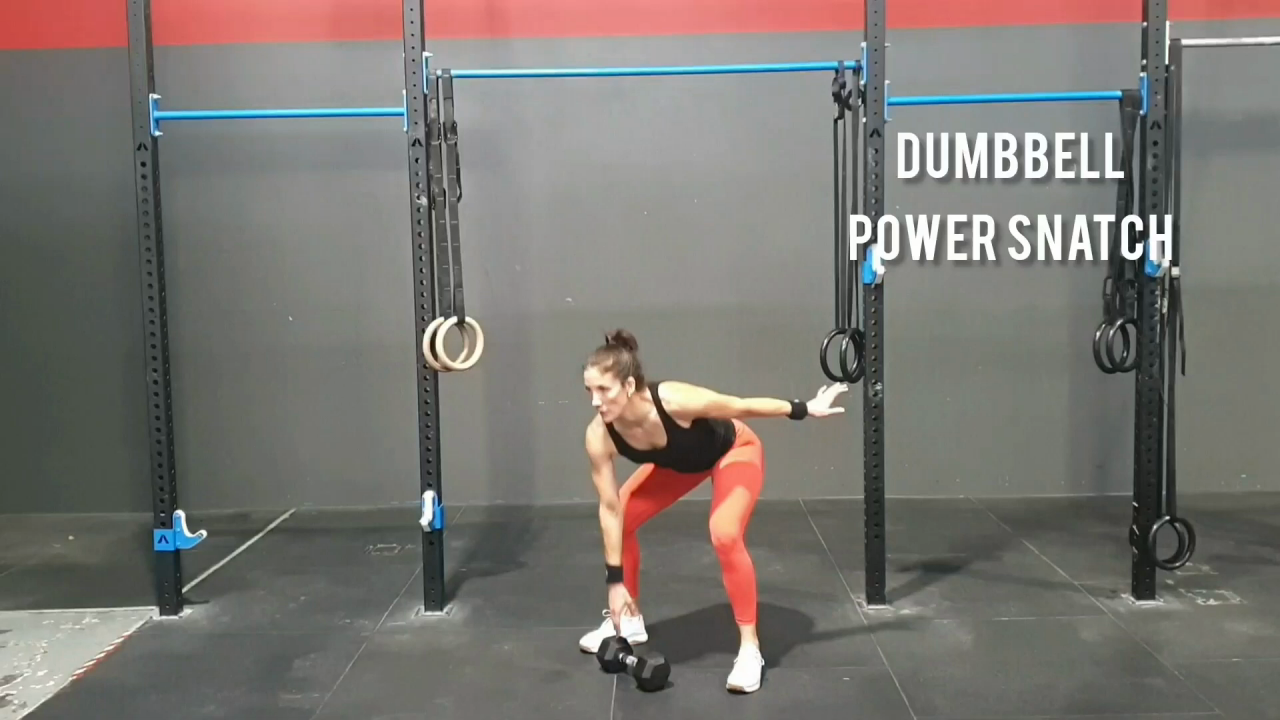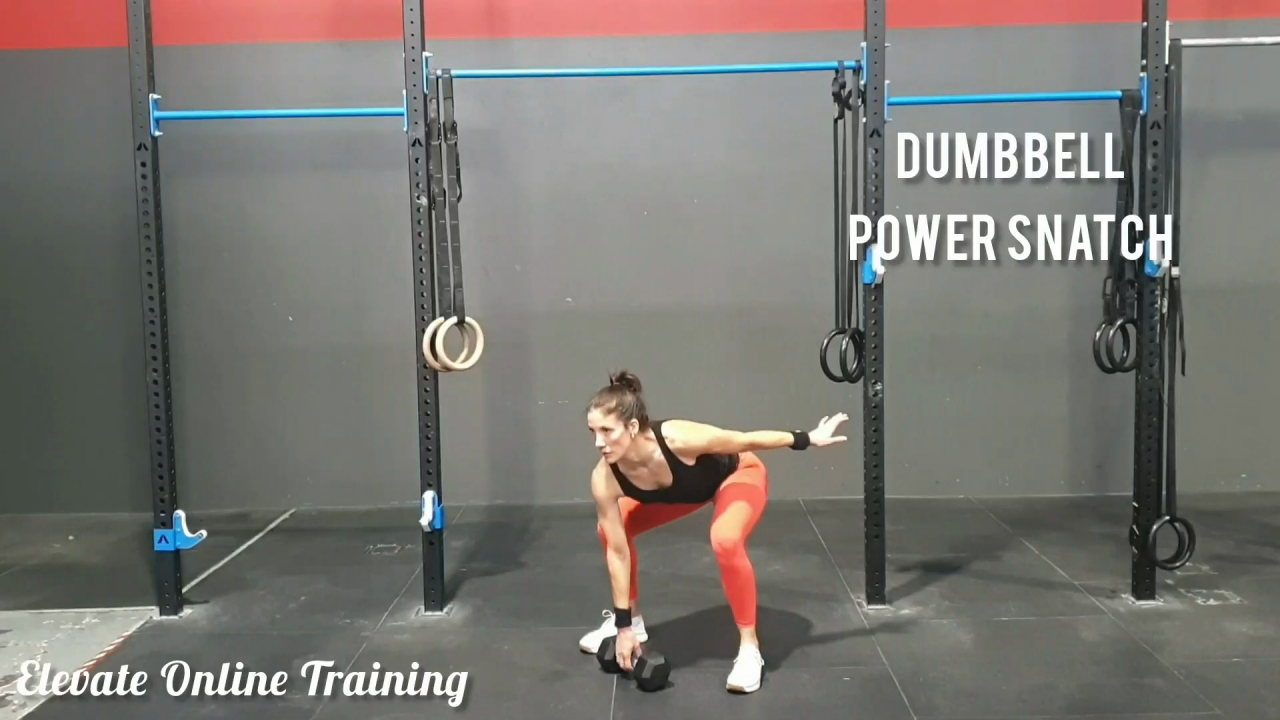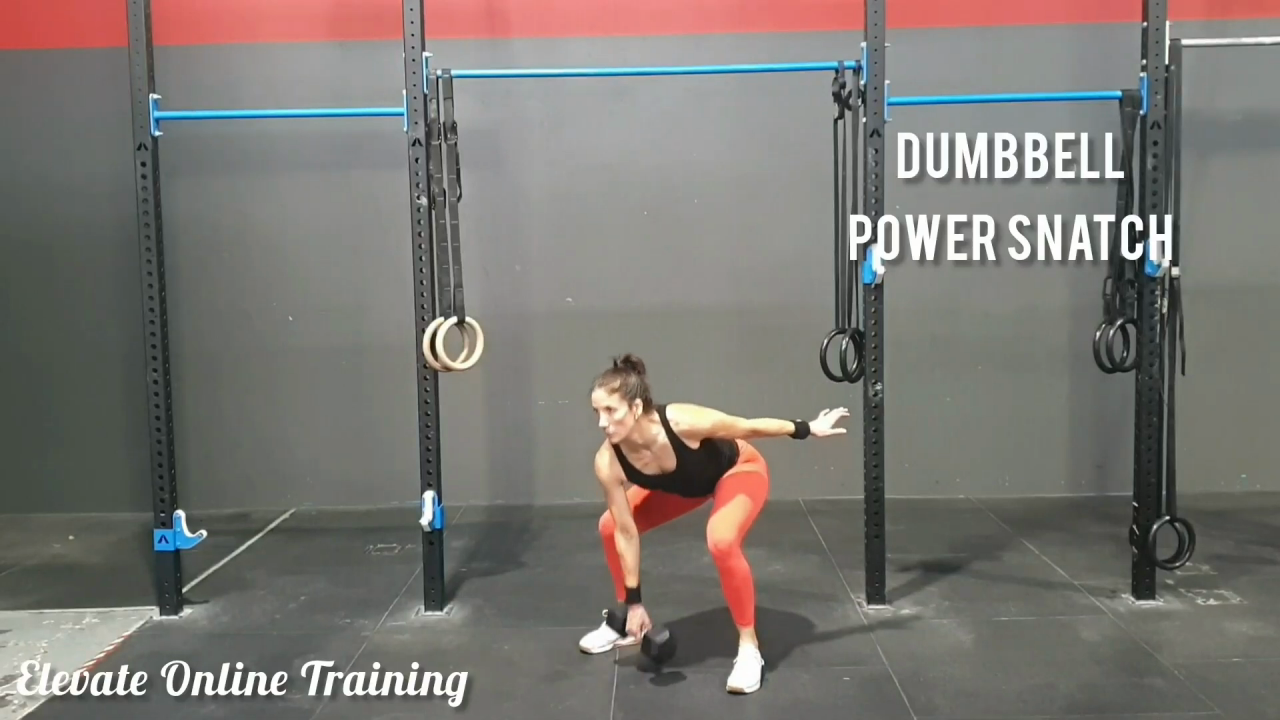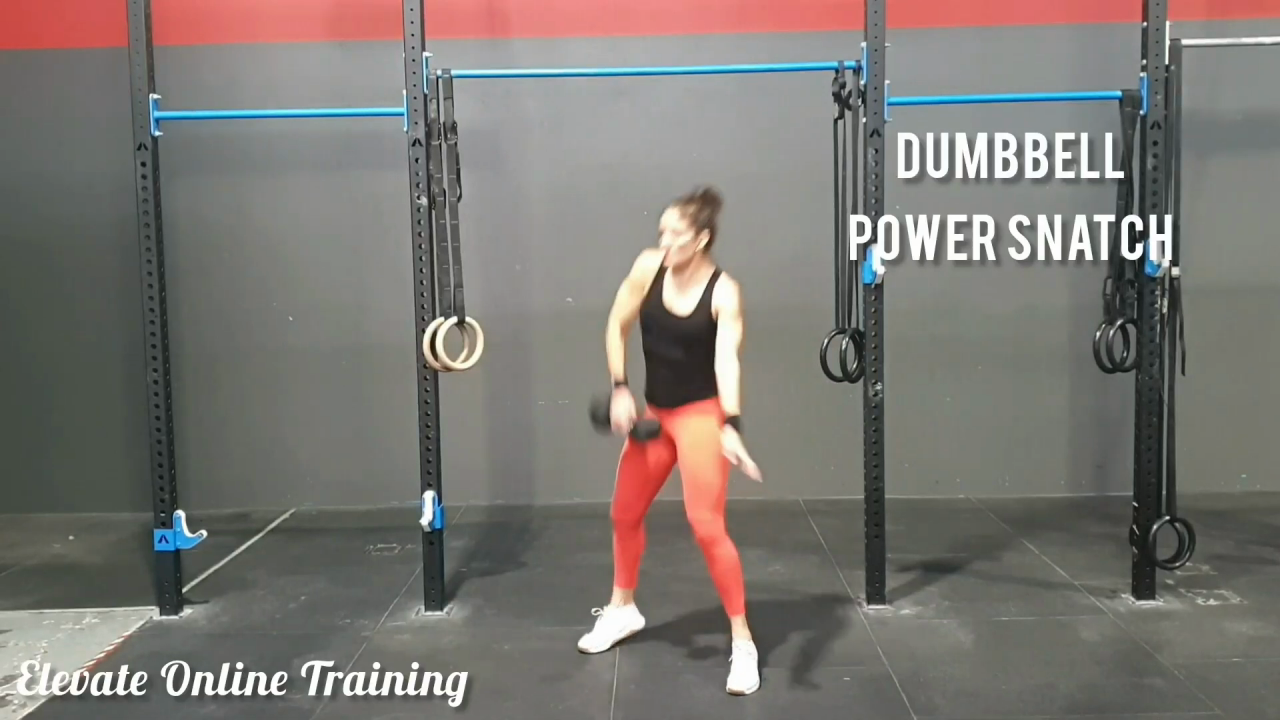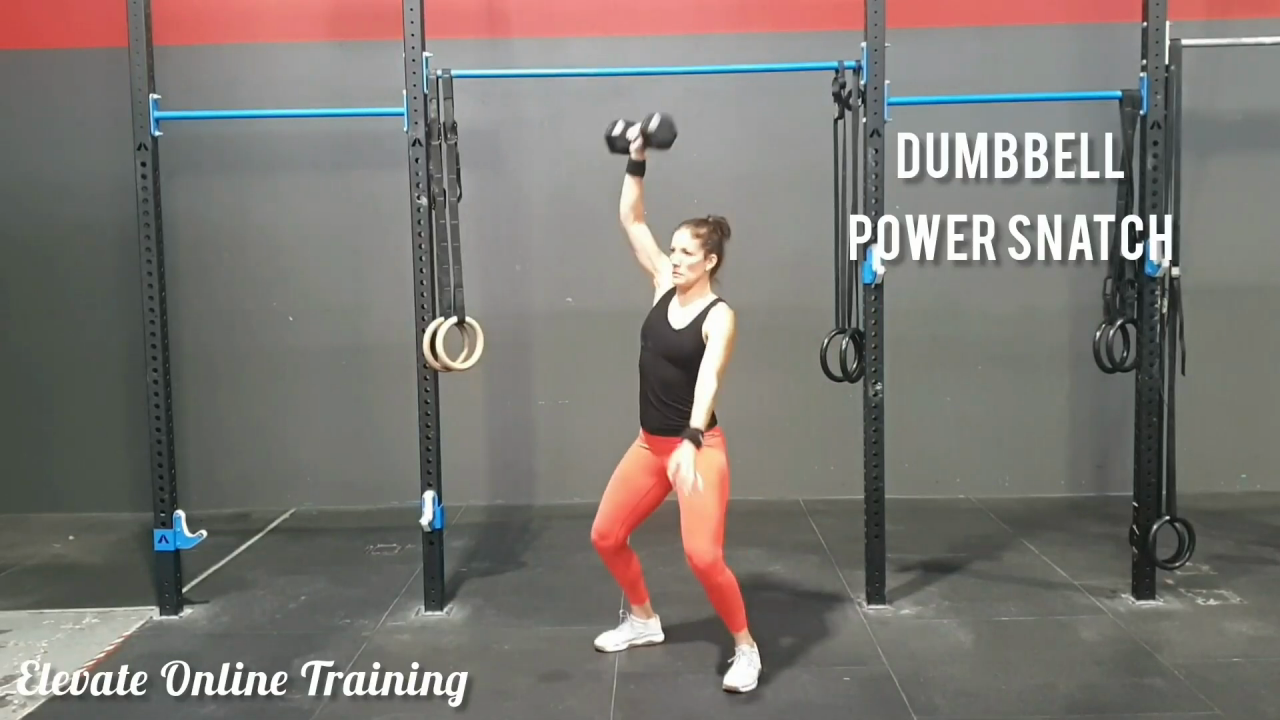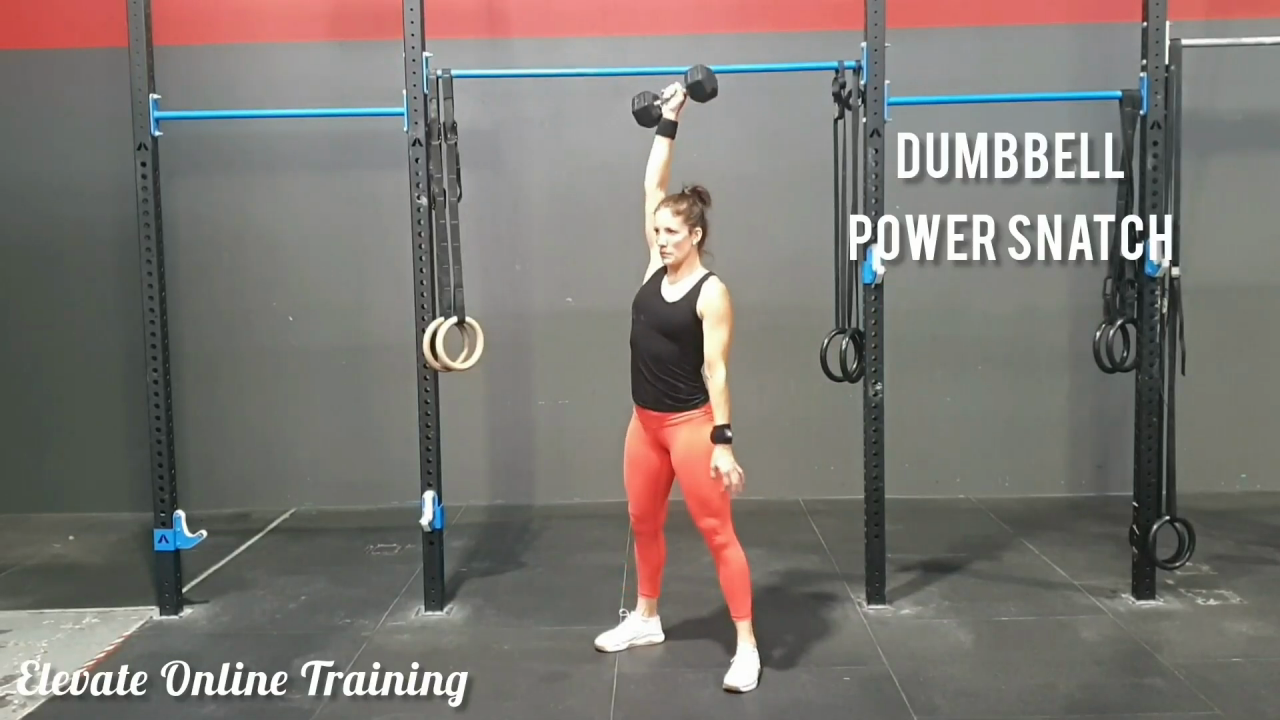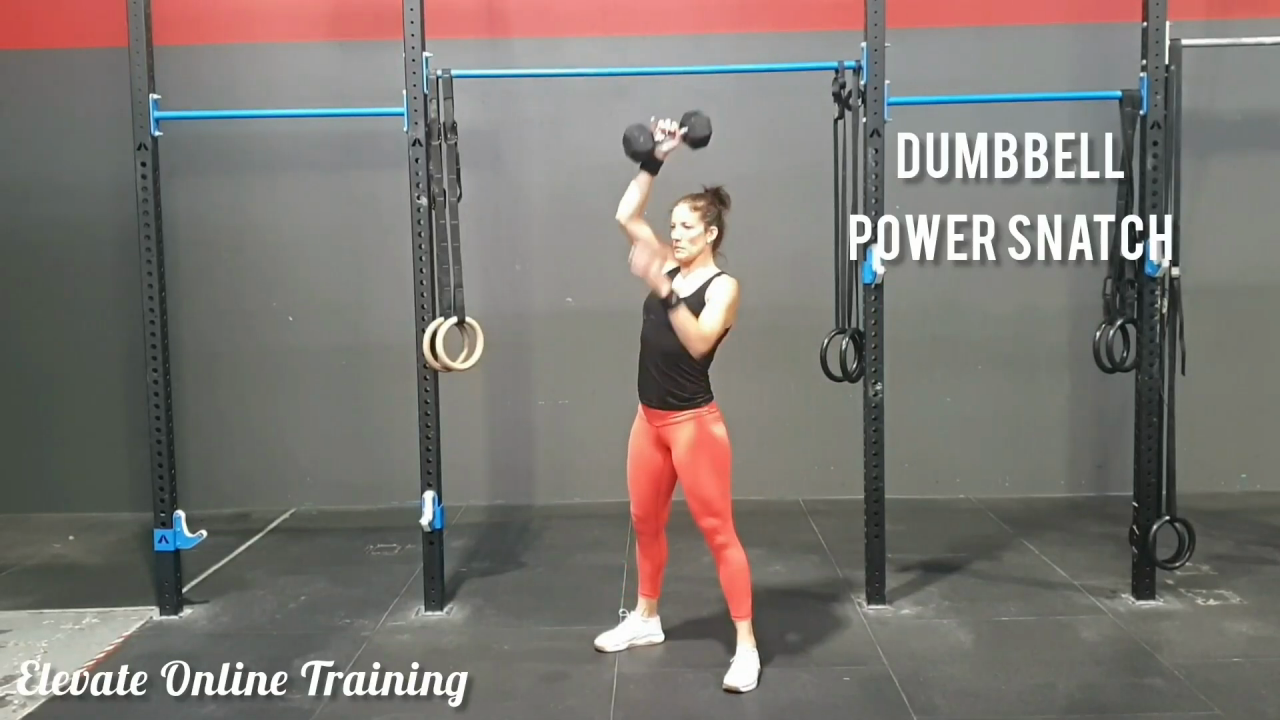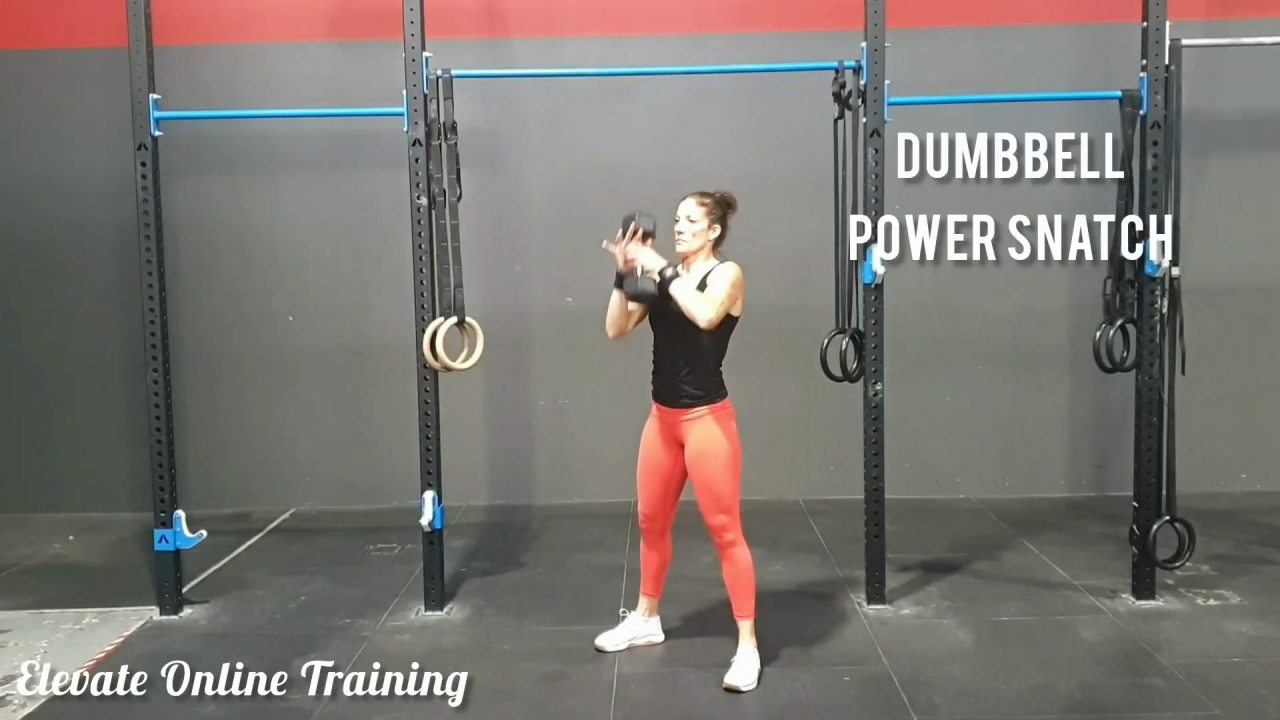
dt=0.4s
person 1, frame 1
left shoulder: (674, 401)
right shoulder: (599, 438)
left elbow: (742, 407)
right elbow: (610, 510)
left wrist: (805, 409)
right wrist: (614, 582)
left hip: (734, 449)
right hip: (680, 462)
left knee: (724, 534)
right knee: (624, 517)
left ankle: (750, 646)
right ankle: (630, 619)
person 1, frame 2
left shoulder: (678, 440)
right shoulder: (605, 480)
left elbow: (747, 441)
right elbow: (617, 550)
left wrist: (806, 439)
right wrist: (623, 625)
left hip: (739, 473)
right hip: (689, 489)
left knee: (725, 540)
right knee: (610, 529)
left ankle: (750, 647)
right ankle: (632, 617)
person 1, frame 3
left shoulder: (683, 422)
right shoulder: (608, 461)
left elbow: (750, 428)
right elbow: (628, 529)
left wrist: (807, 429)
right wrist: (633, 602)
left hip: (740, 469)
right hip: (684, 487)
left knee: (721, 542)
right knee: (610, 528)
left ankle: (749, 648)
right ankle: (628, 622)
person 1, frame 4
left shoulder: (722, 291)
right shoulder: (651, 268)
left elbow: (727, 361)
right elbow: (617, 328)
left wrist: (732, 428)
right wrist: (619, 390)
left hip: (701, 417)
right hip: (652, 416)
left knee: (706, 527)
right knee: (625, 515)
left ankle: (742, 643)
right ankle: (623, 611)
person 1, frame 5
left shoulder: (719, 318)
right shoulder: (665, 286)
left elbow: (707, 386)
right elbow: (631, 221)
left wrist: (692, 445)
right wrist: (635, 164)
left hip: (696, 448)
right hip: (648, 446)
left knee: (702, 556)
right knee: (606, 538)
left ankle: (746, 649)
right ankle: (643, 621)
person 1, frame 6
left shoulder: (711, 292)
right shoulder: (657, 267)
left elbow: (717, 372)
right elbow: (651, 186)
left wrist: (722, 442)
right wrist: (668, 123)
left hip: (691, 427)
right hip: (645, 423)
left knee: (717, 534)
right knee: (644, 524)
left ankle: (746, 646)
right ankle: (645, 619)
person 1, frame 7
left shoulder: (722, 286)
right shoulder: (667, 268)
left elbow: (699, 343)
right elbow: (625, 217)
left wrist: (666, 292)
right wrist: (653, 162)
left hip: (694, 423)
right hip: (649, 420)
left knee: (718, 533)
right knee: (646, 523)
left ankle: (746, 646)
right ankle: (645, 619)
person 1, frame 8
left shoulder: (727, 274)
right shoulder: (663, 276)
left elbow: (704, 314)
right elbow: (617, 330)
left wrist: (659, 272)
right wrist: (626, 270)
left hip: (709, 420)
right hip: (662, 419)
left knee: (725, 530)
right knee: (652, 522)
left ankle: (748, 647)
right ankle: (645, 619)
